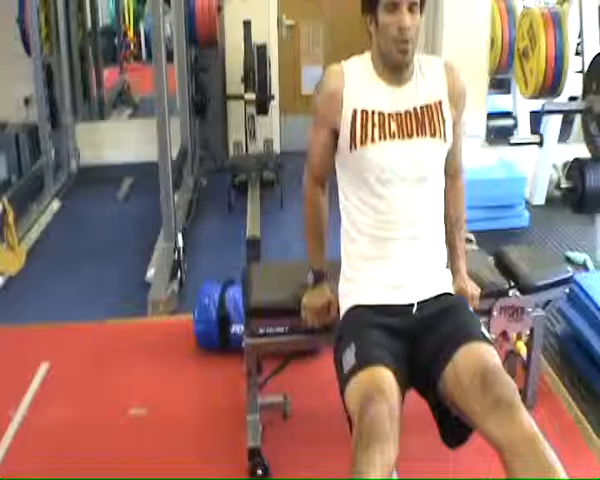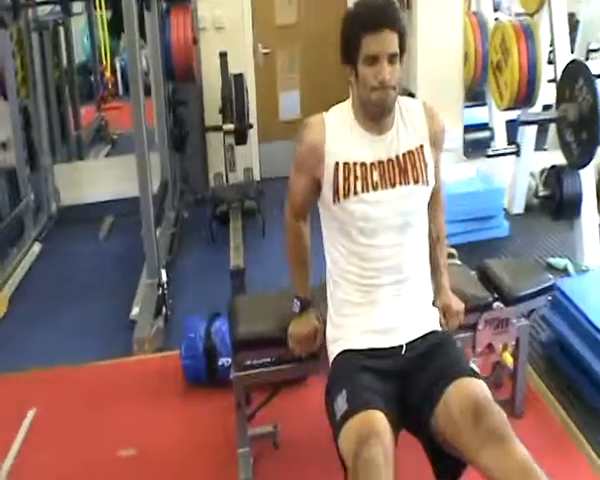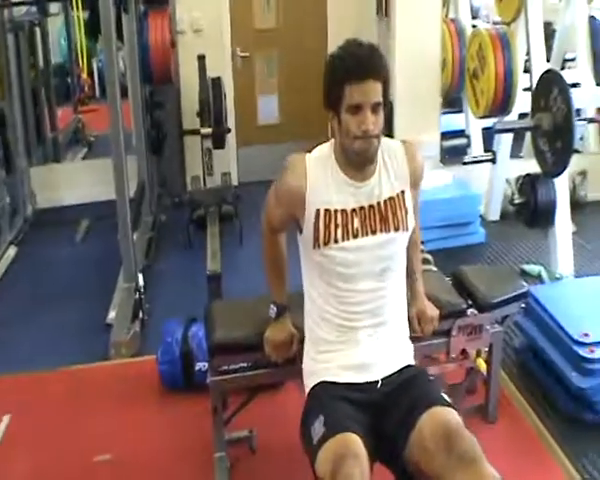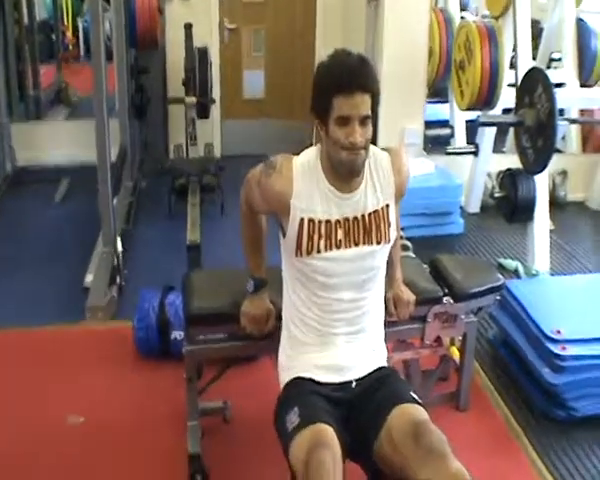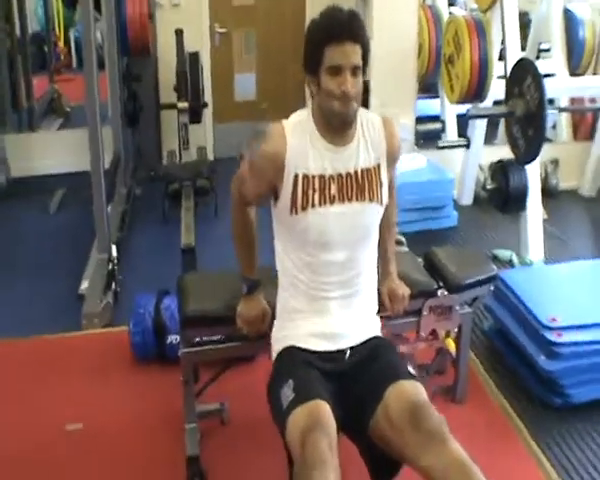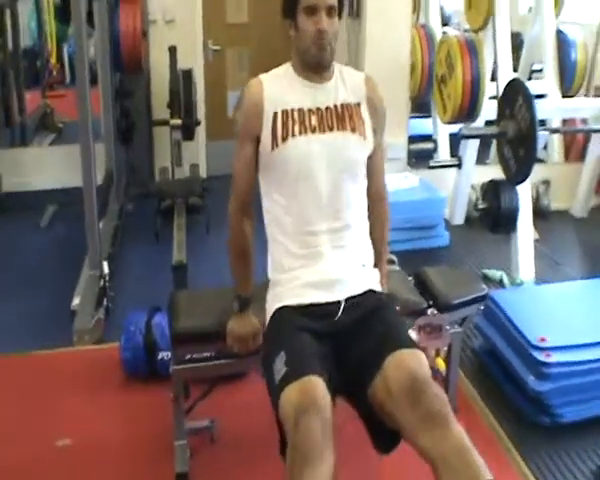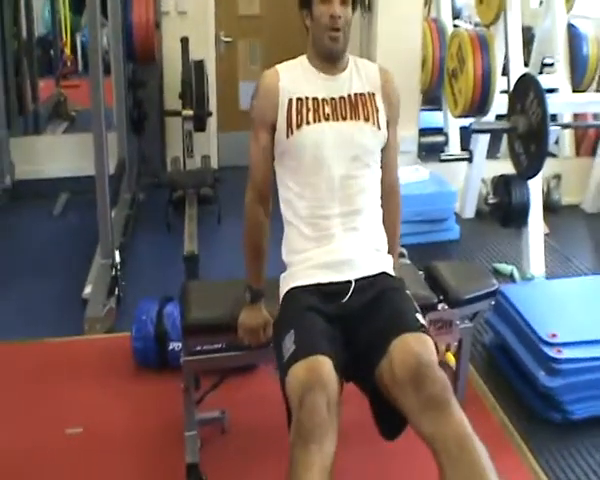
dt=0.3s
person 1, frame 1
left shoulder: (447, 83)
right shoulder: (339, 86)
right elbow: (315, 183)
left wrist: (460, 269)
right wrist: (317, 279)
left hip: (435, 292)
right hip: (368, 298)
left knee: (500, 398)
right knee: (378, 413)
person 1, frame 2
left shoulder: (427, 123)
right shoulder: (319, 138)
right elbow: (295, 216)
left wrist: (443, 286)
right wrist: (302, 307)
left hip: (422, 332)
right hip: (357, 343)
left knee: (493, 431)
person 1, frame 3
left shoulder: (408, 161)
right shoulder: (300, 179)
right elbow: (271, 227)
right wrist: (278, 314)
left hip: (397, 368)
right hip: (333, 378)
person 1, frame 4
left shoulder: (394, 171)
right shoulder: (284, 181)
right elbow: (248, 202)
right wrist: (256, 288)
left hip: (372, 370)
right hip: (308, 376)
person 1, frame 5
left shoulder: (384, 136)
right shoulder: (277, 145)
right elbow: (242, 202)
right wrist: (250, 289)
left hip: (366, 336)
right hip: (302, 342)
left knee: (430, 433)
person 1, frame 6
left shoulder: (366, 93)
right elbow: (240, 210)
left wrist: (381, 277)
right wrist: (242, 305)
left hip: (362, 293)
right hip: (294, 300)
left knee: (429, 407)
right knee: (310, 427)
person 1, frame 7
left shoulder: (381, 84)
right shoulder: (276, 86)
right elbow: (258, 198)
left wrist: (392, 268)
right wrist: (254, 297)
left hip: (373, 275)
right hip: (308, 282)
left knee: (430, 387)
right knee: (315, 406)
